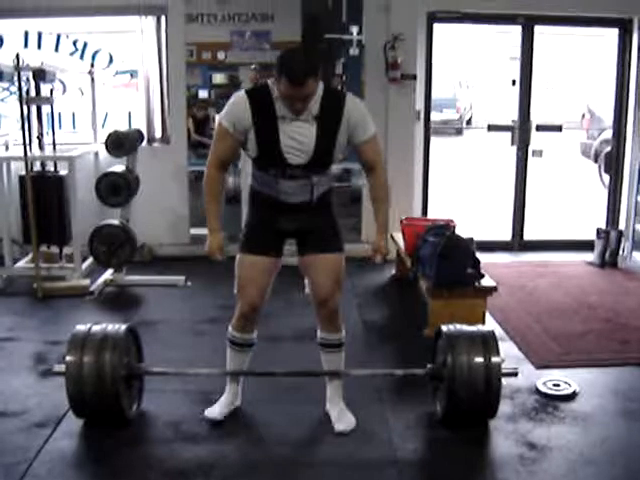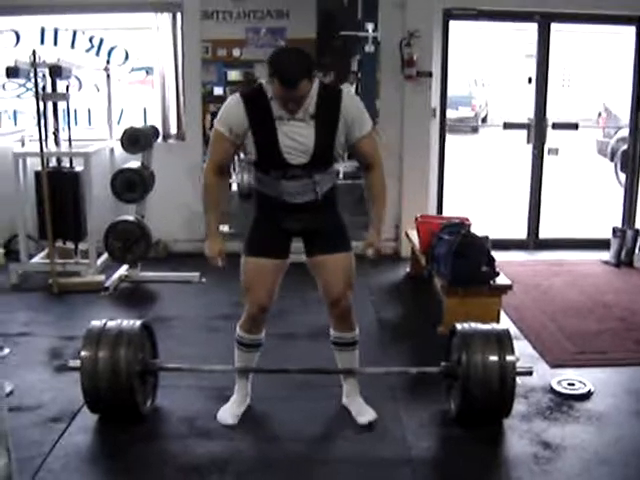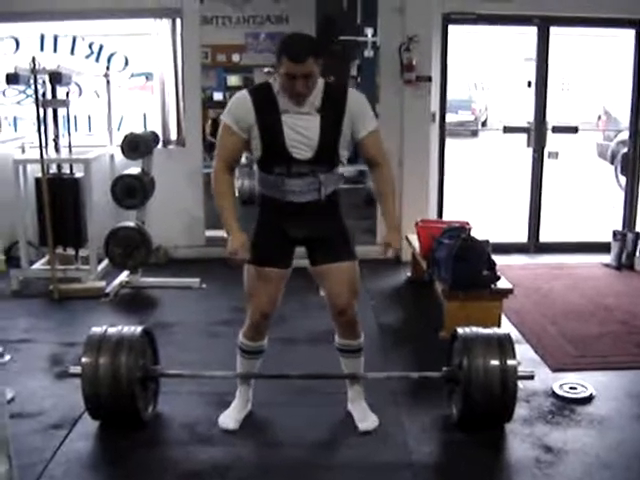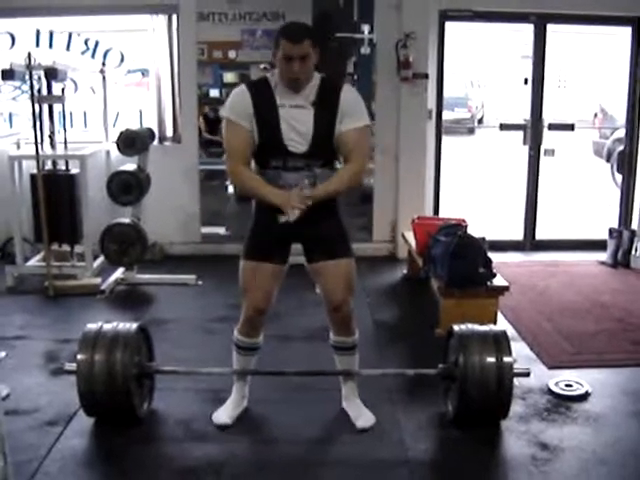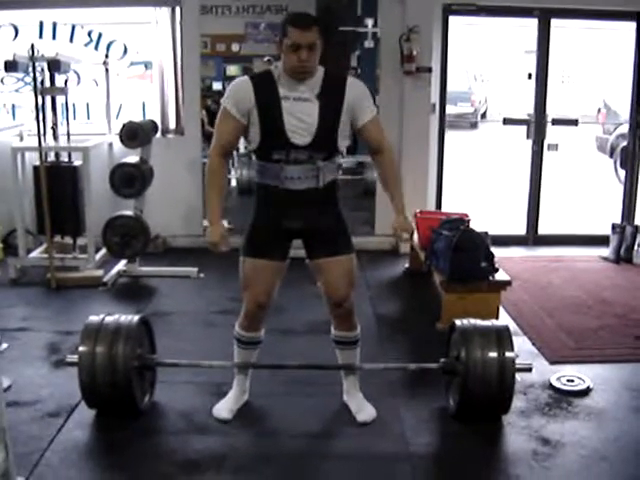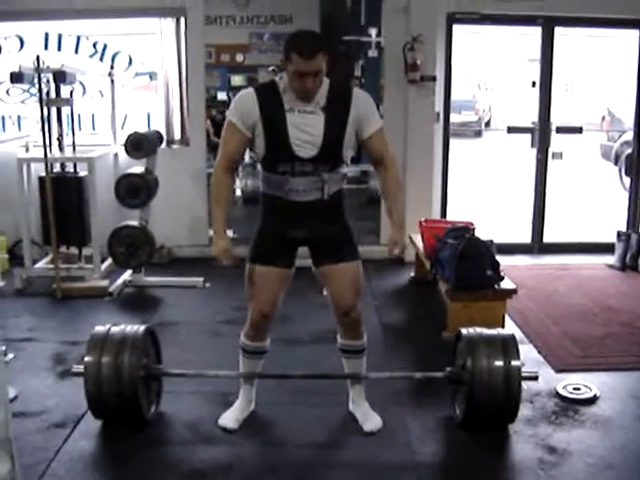
dt=0.5s
person 1, frame 1
left shoulder: (347, 108)
right shoulder: (245, 105)
left elbow: (374, 168)
right elbow: (217, 166)
left wrist: (381, 230)
right wrist: (214, 229)
left hip: (317, 213)
right hip: (265, 212)
left knee: (328, 304)
right knee: (248, 305)
left ankle: (335, 397)
right ankle: (231, 390)
person 1, frame 2
left shoulder: (344, 105)
right shoulder: (241, 107)
left elbow: (372, 165)
right elbow: (216, 172)
left wrist: (376, 225)
right wrist: (213, 234)
left hip: (322, 212)
right hip: (271, 213)
left knee: (341, 303)
right knee: (256, 307)
left ankle: (352, 392)
right ankle: (241, 391)
person 1, frame 3
left shoulder: (349, 102)
right shoulder: (248, 103)
left elbow: (379, 164)
right elbow: (222, 168)
left wrist: (391, 225)
right wrist: (233, 229)
left hip: (326, 216)
right hip: (273, 218)
left knee: (345, 310)
right knee: (259, 314)
left ankle: (356, 397)
right ankle: (242, 396)
person 1, frame 4
left shoulder: (344, 97)
right shoulder: (246, 98)
left elbow: (358, 164)
right elbow: (236, 166)
left wrist: (308, 197)
right wrist: (281, 197)
left hip: (323, 214)
right hip: (270, 213)
left knee: (341, 307)
right knee: (253, 309)
left ankle: (350, 395)
right ankle: (239, 393)
person 1, frame 5
left shoulder: (348, 90)
right shoulder: (247, 89)
left elbow: (381, 150)
right elbow: (218, 154)
left wrist: (399, 209)
right wrist: (214, 219)
left hip: (324, 208)
right hip: (271, 208)
left knee: (342, 303)
right knee: (254, 305)
left ankle: (351, 389)
right ankle: (239, 387)
person 1, frame 6
left shoulder: (354, 101)
right shoulder: (252, 102)
left elbow: (385, 163)
right elbow: (225, 168)
left wrist: (396, 225)
right wrist: (220, 232)
left hip: (329, 218)
right hip: (276, 218)
left knee: (349, 311)
right knee: (259, 314)
left ankle: (357, 397)
right ankle: (245, 397)
